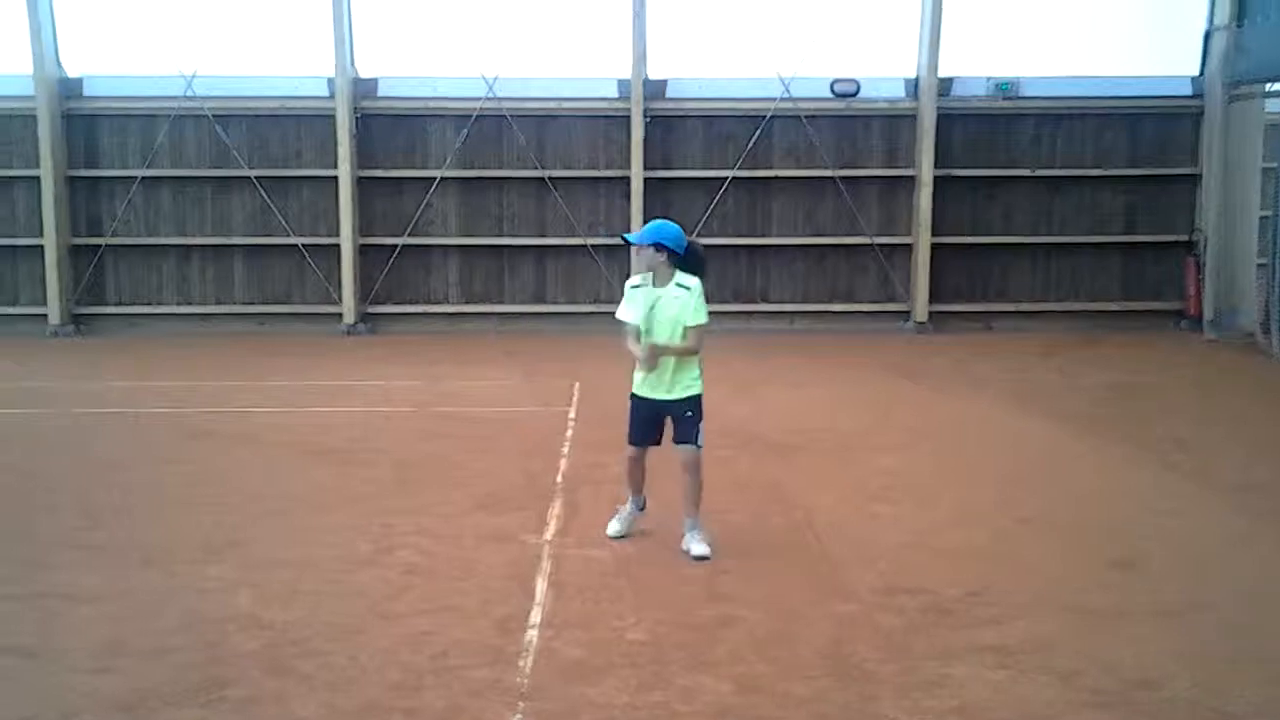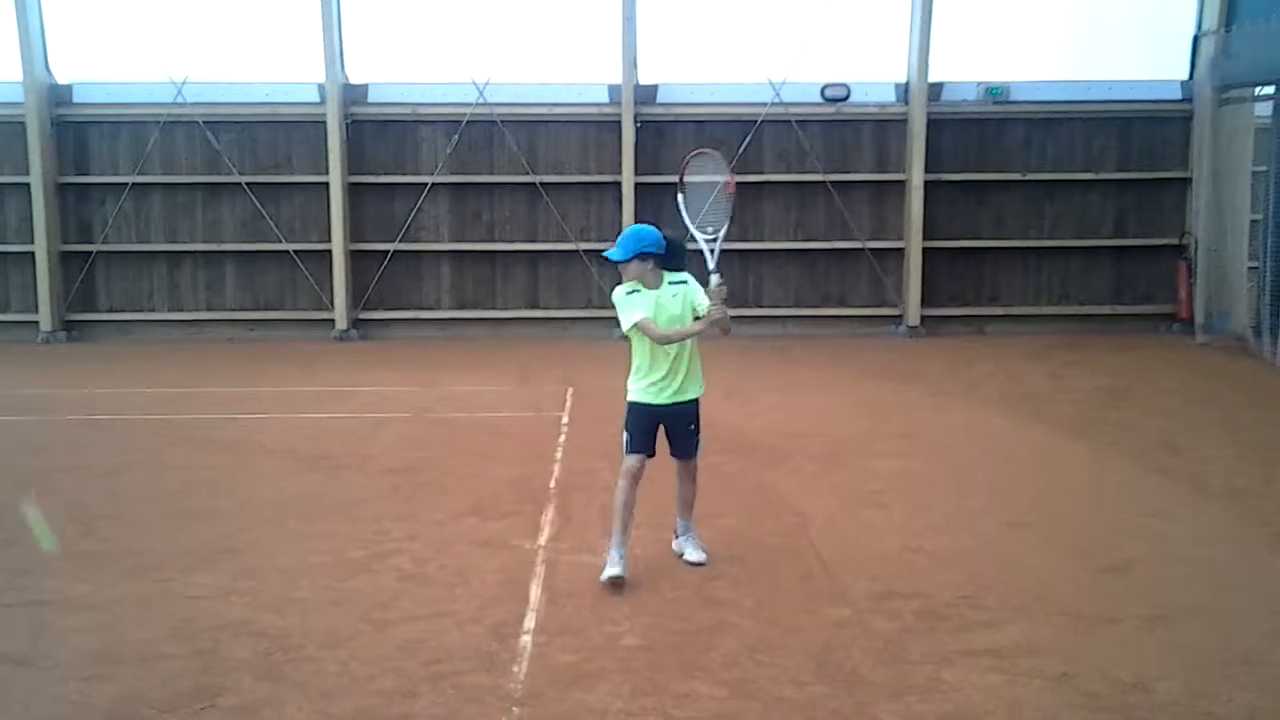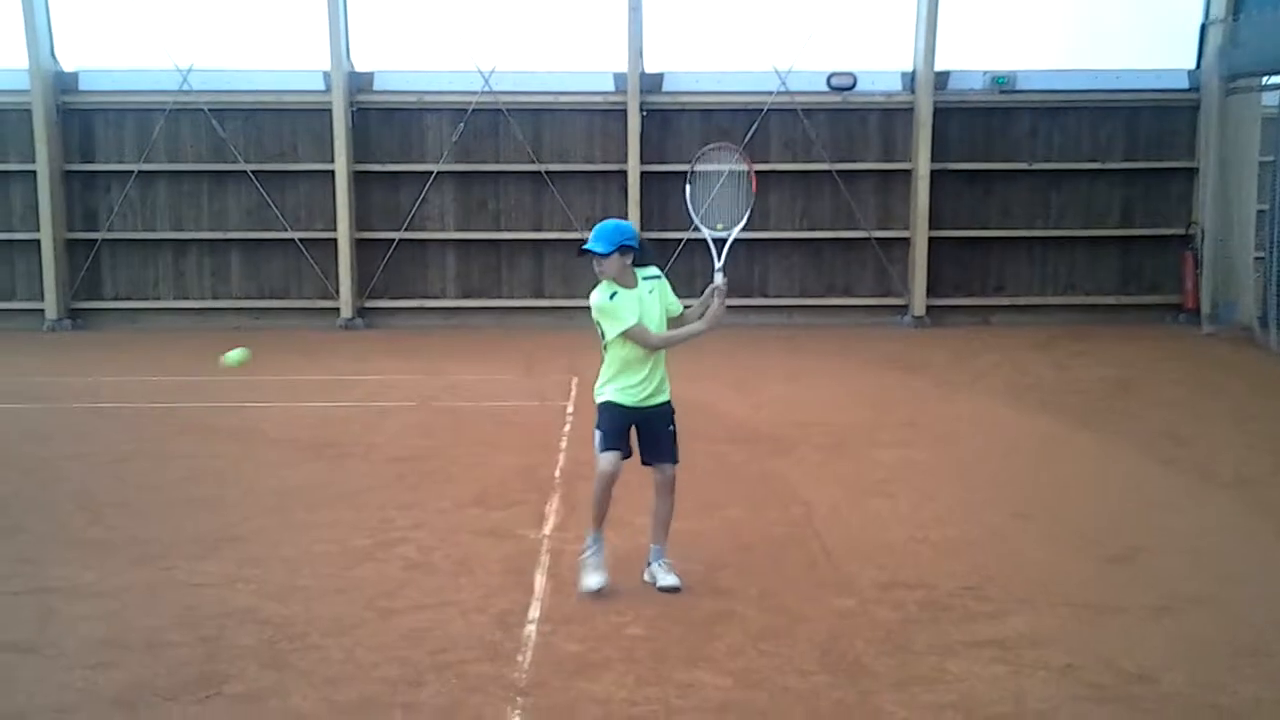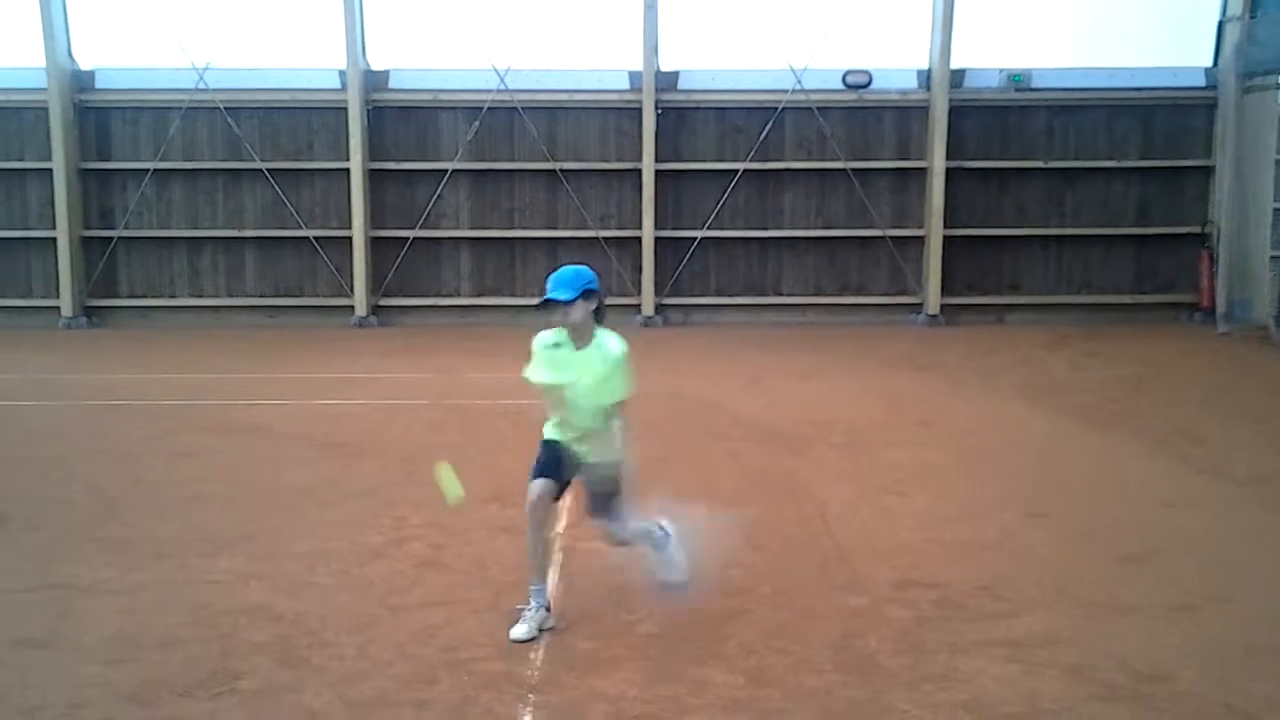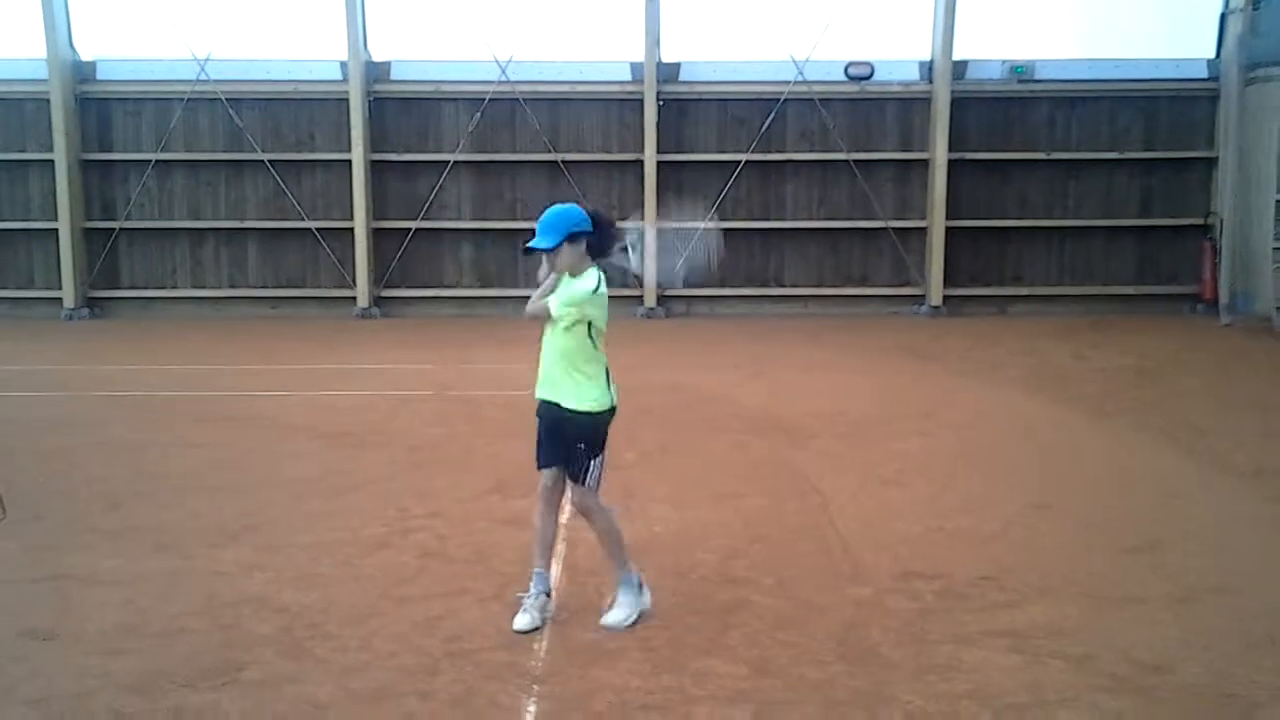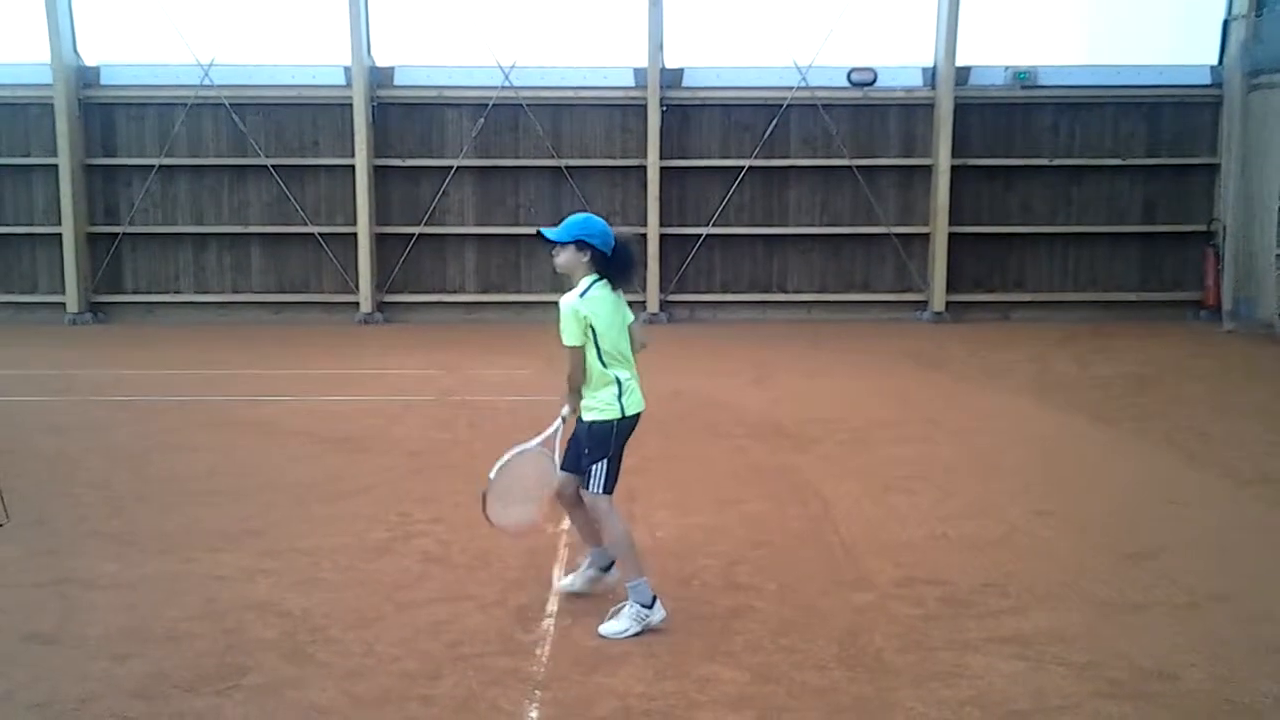
dt=0.4s
person 1, frame 1
left shoulder: (690, 288)
right shoulder: (635, 287)
left elbow: (695, 345)
right elbow: (631, 337)
left wrist: (662, 348)
right wrist: (641, 355)
left hip: (683, 390)
right hip: (645, 388)
left knee: (690, 457)
right knee: (635, 454)
left ankle: (692, 531)
right ankle: (634, 506)
person 1, frame 2
left shoulder: (685, 284)
right shoulder: (623, 295)
left elbow: (724, 330)
right elbow: (658, 336)
left wrist: (719, 310)
right wrist: (701, 324)
left hip: (683, 395)
right hip: (643, 395)
left knee: (687, 467)
right knee: (631, 469)
left ankle: (684, 533)
right ankle: (616, 554)
person 1, frame 3
left shoulder: (654, 278)
right shoulder: (602, 299)
left elbow: (679, 322)
right elbow: (651, 342)
left wrist: (706, 302)
right wrist: (703, 325)
left hip: (656, 398)
right hip: (616, 397)
left knee: (665, 478)
right knee: (607, 471)
left ankle: (656, 561)
right ankle: (593, 549)
person 1, frame 4
left shoulder: (613, 350)
right shoulder: (546, 345)
left elbow: (614, 415)
right elbow: (556, 406)
left wrist: (605, 454)
right wrist: (583, 443)
left hip: (603, 447)
right hip: (561, 440)
left knee: (615, 533)
right knee: (536, 502)
left ankle: (658, 536)
right ankle: (538, 606)
person 1, frame 5
left shoulder: (587, 289)
right shoulder: (569, 278)
left elbow: (534, 311)
right elbow: (546, 314)
left wrist: (549, 280)
right wrist: (549, 278)
left hip: (587, 407)
right hip: (554, 400)
left knee: (584, 501)
right knee: (547, 490)
left ankle: (633, 587)
right ankle: (539, 592)
person 1, frame 6
left shoulder: (573, 303)
right shoulder: (610, 292)
left elbow: (576, 373)
right elbow: (636, 344)
left wrist: (571, 401)
left hip: (608, 411)
right hip: (599, 409)
left knee: (597, 503)
right knee: (566, 488)
left ankle: (643, 603)
right ankle: (600, 561)
